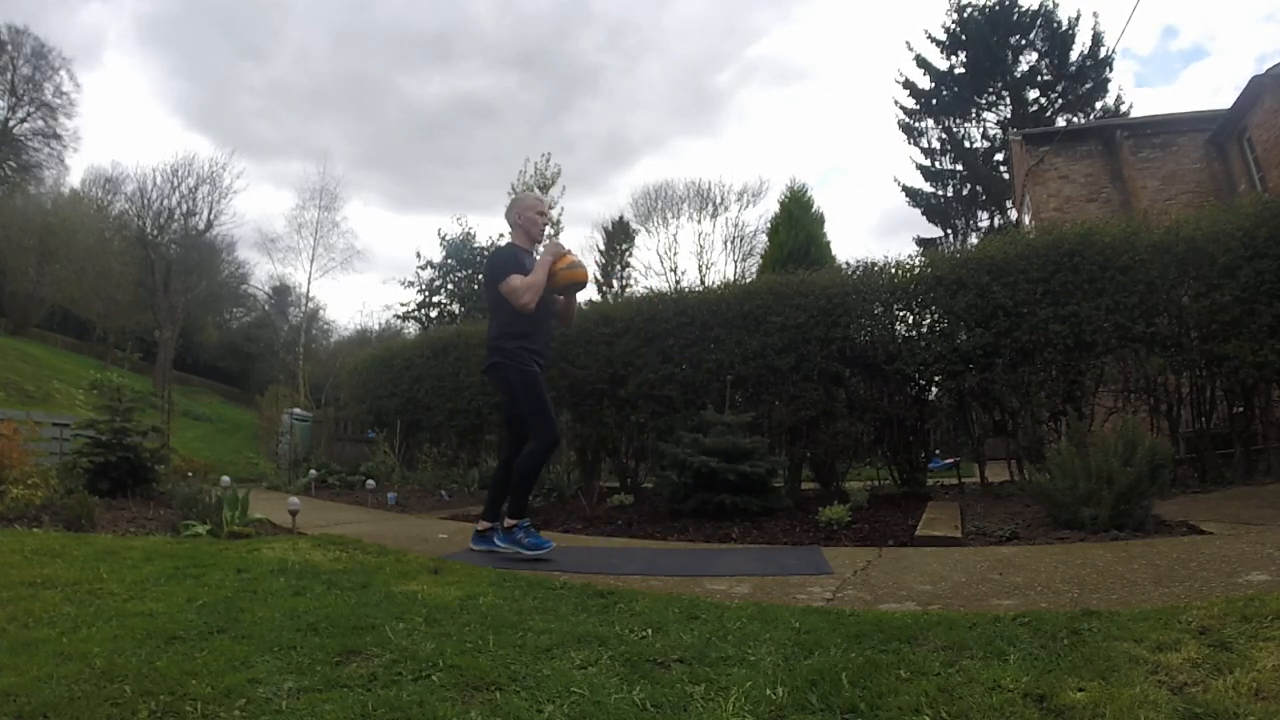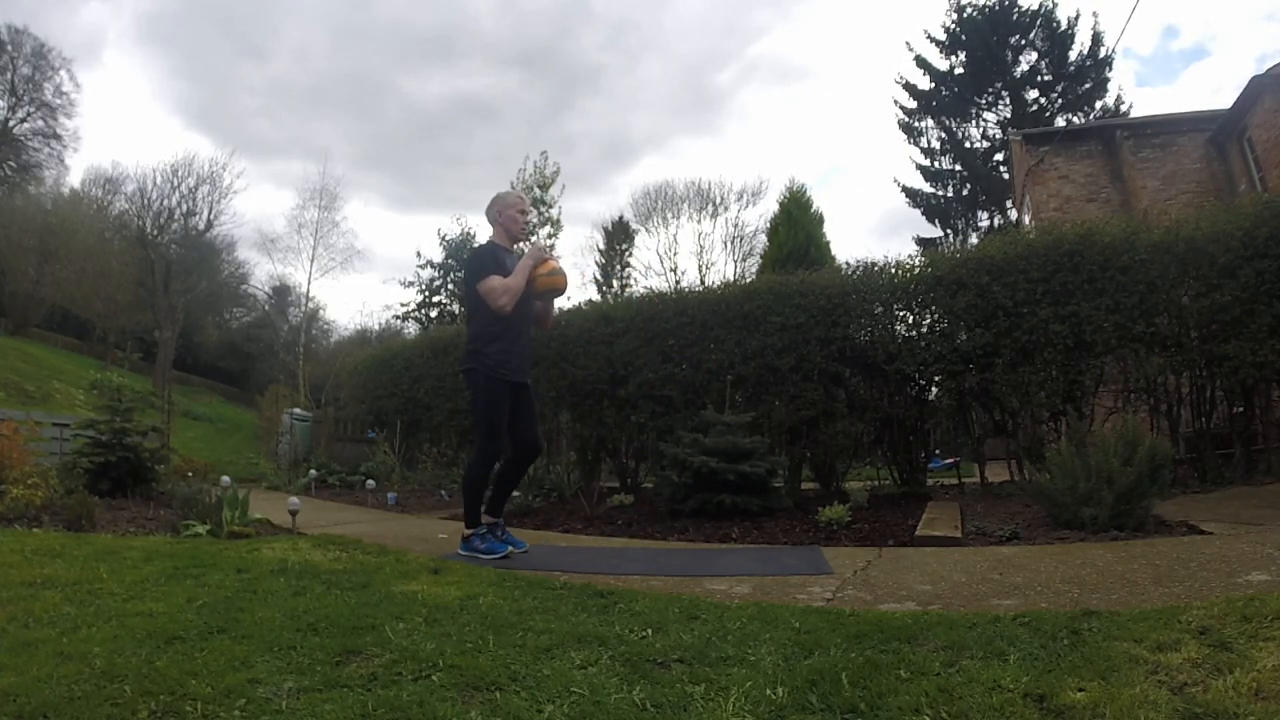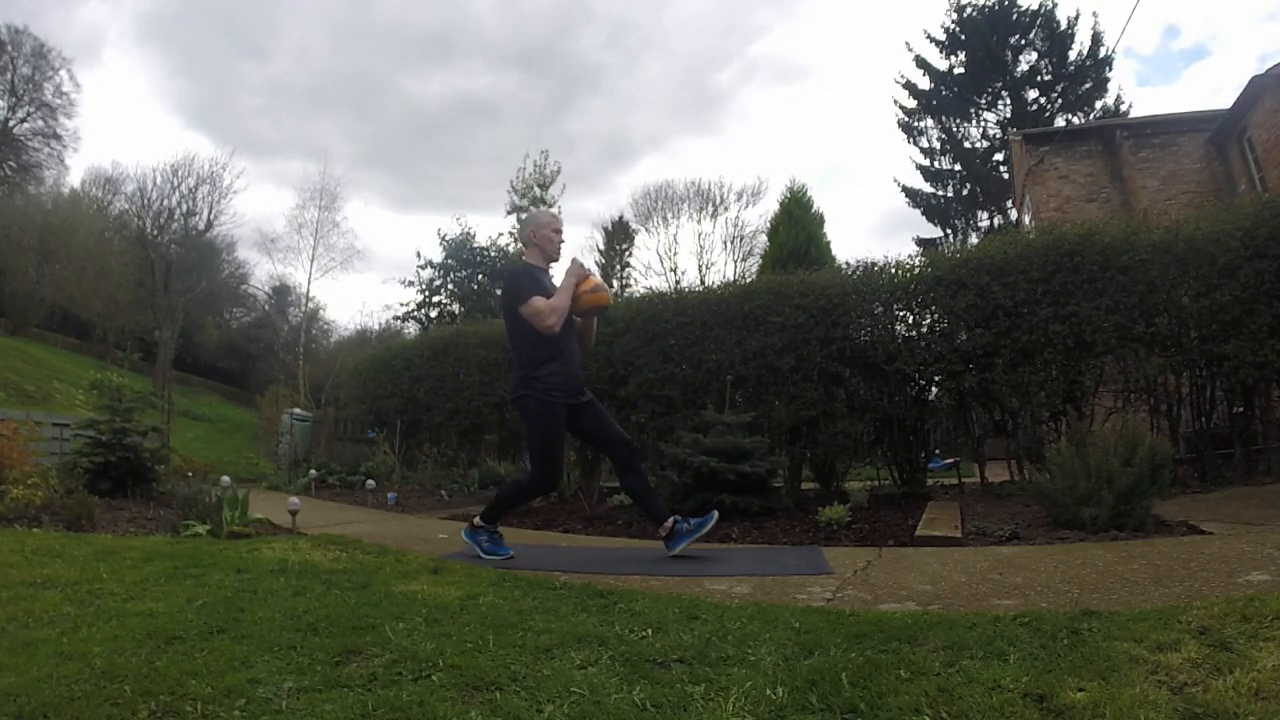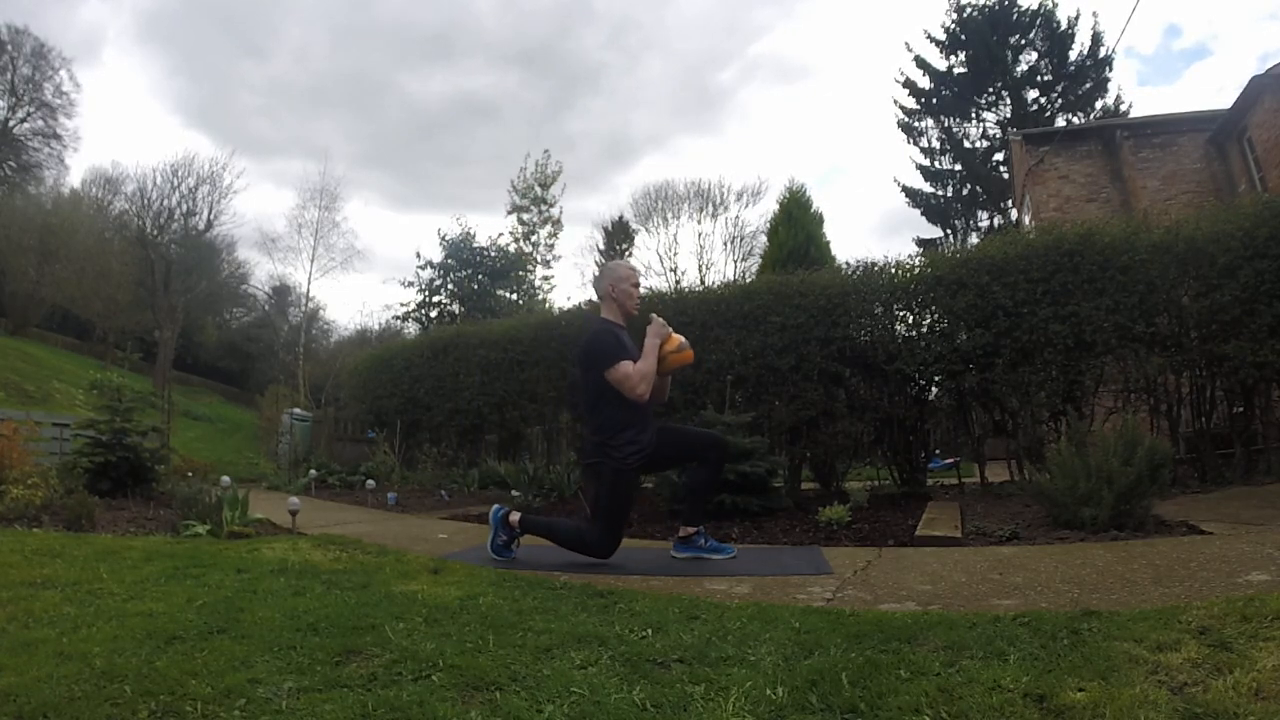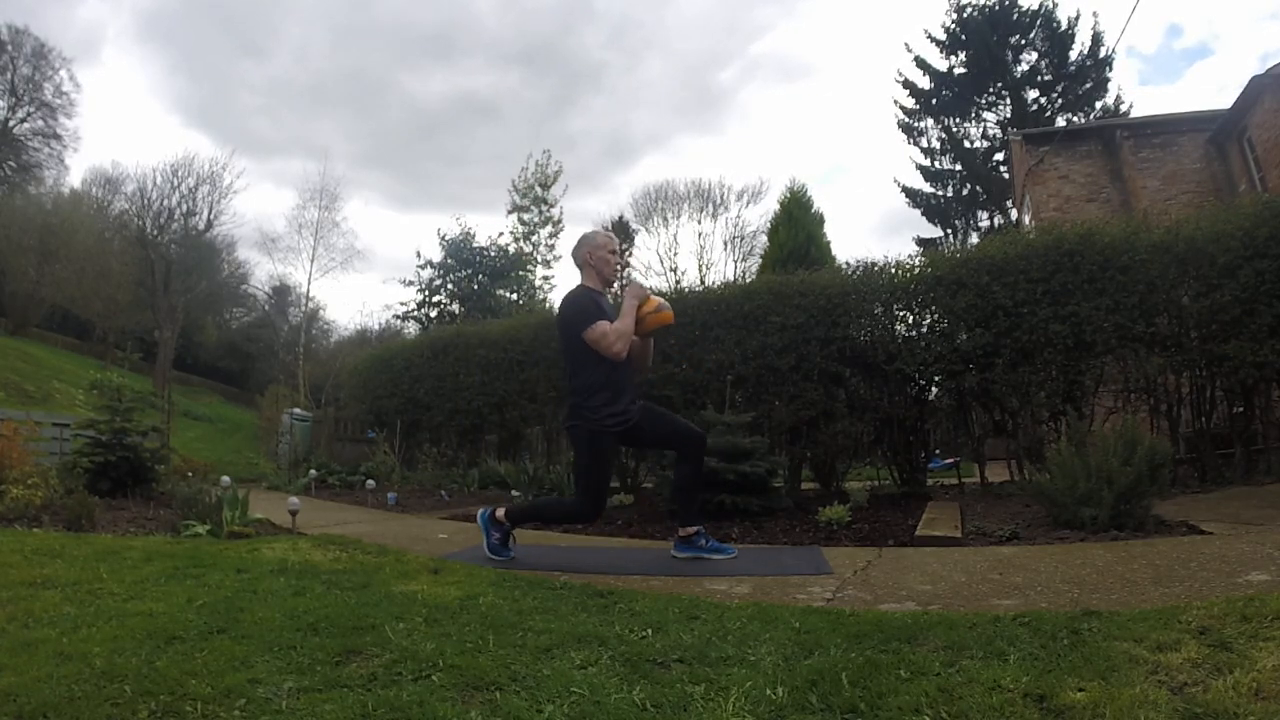
dt=0.5s
person 1, frame 1
left shoulder: (537, 265)
right shoulder: (503, 258)
left elbow: (566, 318)
right elbow: (525, 299)
right wrist: (547, 259)
left hip: (526, 365)
right hip: (511, 362)
left knee: (517, 449)
right knee: (546, 436)
left ankle: (486, 528)
right ankle: (513, 523)
person 1, frame 2
left shoulder: (518, 263)
right shoulder: (483, 257)
left elbow: (542, 321)
right elbow: (502, 301)
right wrist: (528, 262)
left hip: (516, 371)
right hip: (489, 369)
left knee: (528, 447)
right knee: (490, 449)
left ankle: (490, 521)
right ankle: (472, 534)
person 1, frame 3
left shoulder: (549, 282)
right shoulder: (520, 278)
left elbow: (583, 341)
right elbow: (549, 322)
right wrist: (570, 279)
left hip: (572, 392)
right hip: (540, 394)
left knee: (623, 450)
right knee: (547, 476)
left ankle: (670, 528)
right ankle: (482, 527)
person 1, frame 4
left shoulder: (622, 337)
right shoulder: (601, 337)
left elbow: (657, 396)
right elbow: (639, 390)
right wrist: (652, 340)
left hip: (642, 441)
right hip: (615, 452)
left knee: (714, 447)
right knee: (602, 543)
left ankle: (689, 535)
right ankle: (510, 521)
person 1, frame 5
left shoulder: (602, 304)
right shoulder: (578, 303)
left elbow: (642, 361)
right elbow: (616, 348)
right wrist: (631, 301)
left hip: (626, 409)
right hip: (594, 419)
left knee: (692, 441)
right knee: (587, 507)
left ankle: (688, 535)
right ankle: (499, 518)
